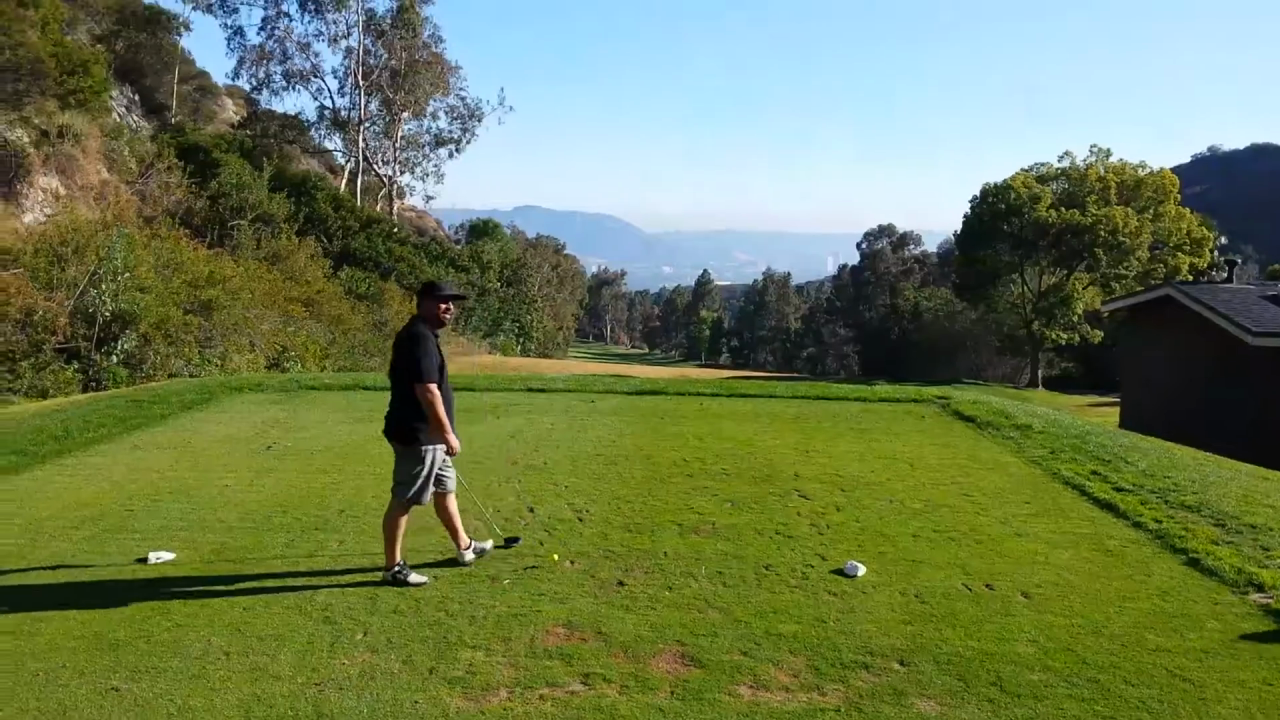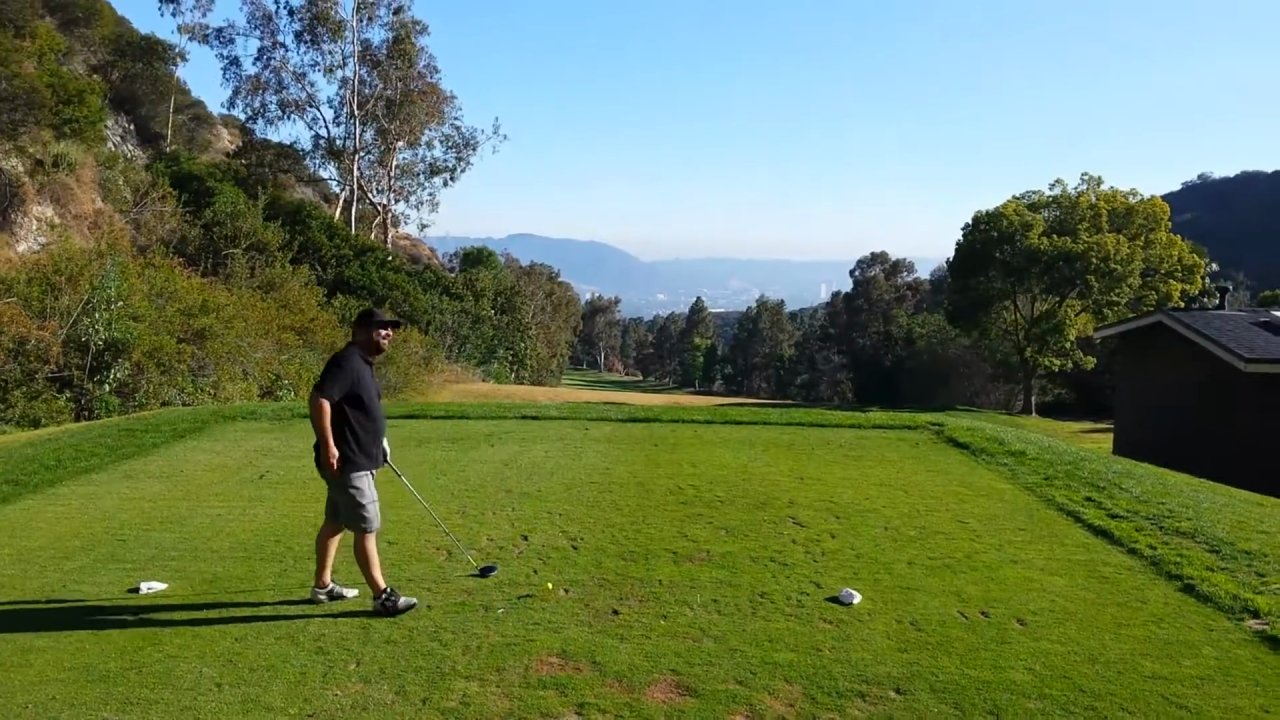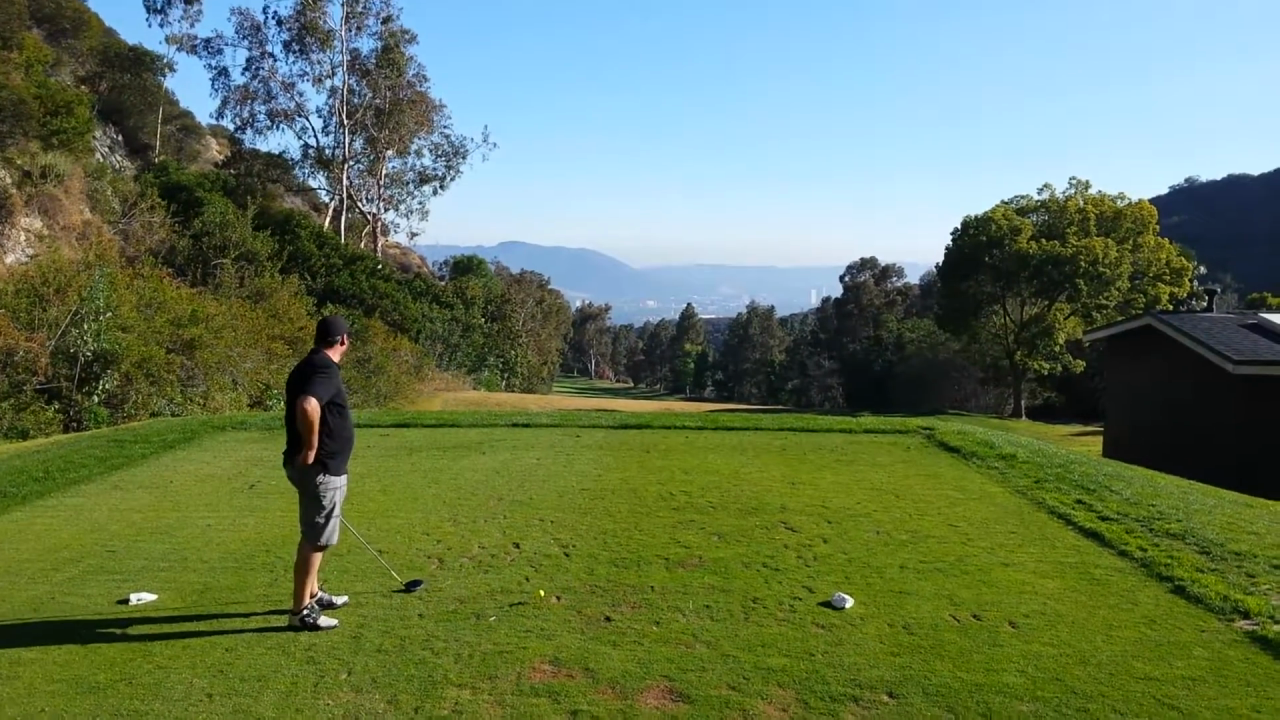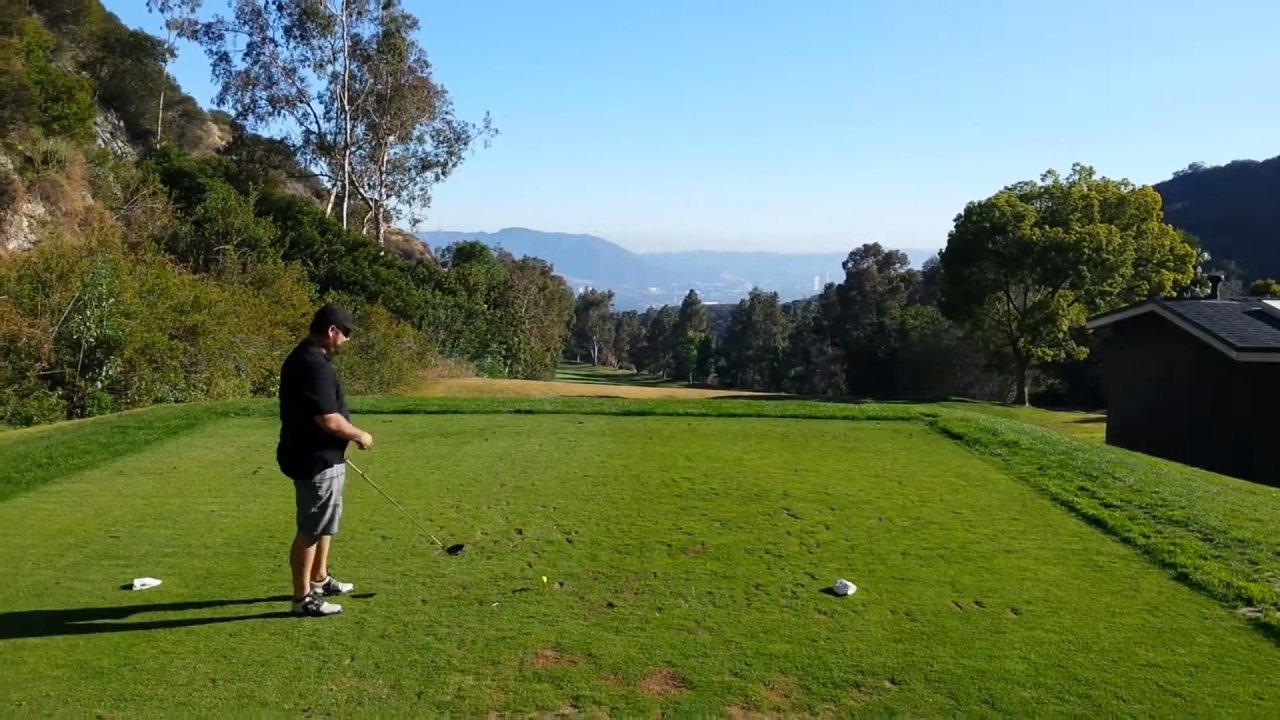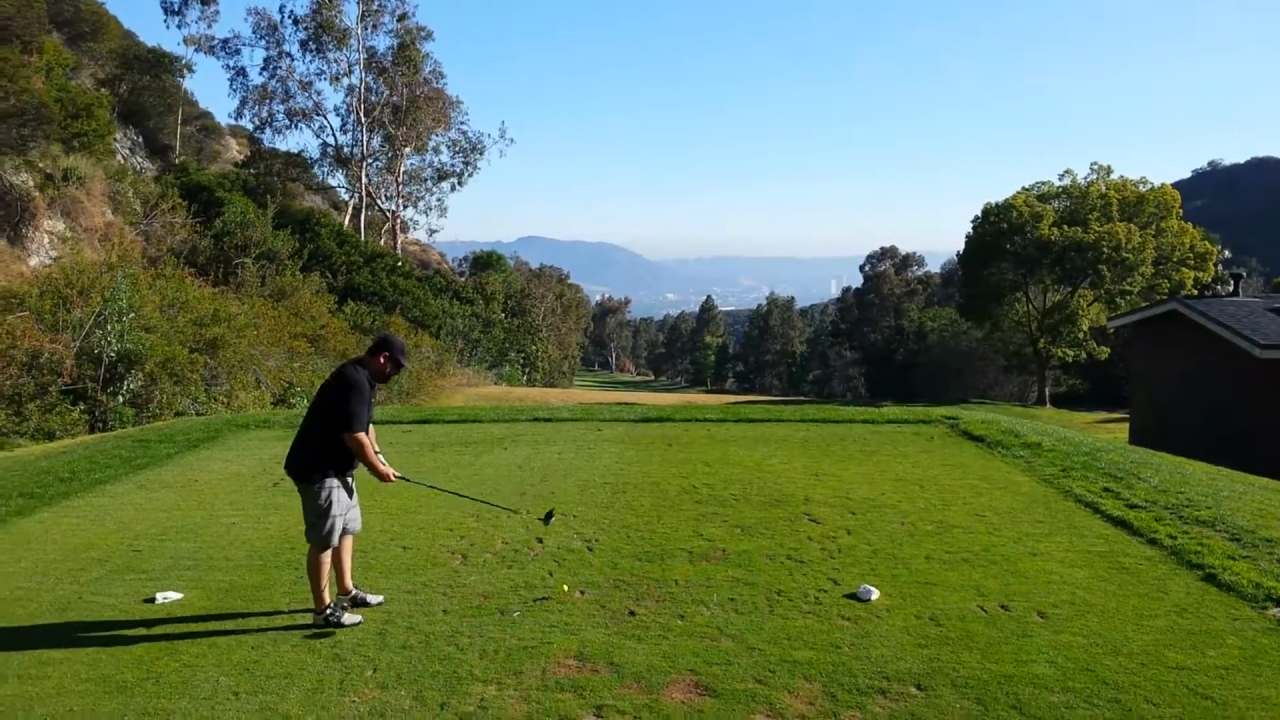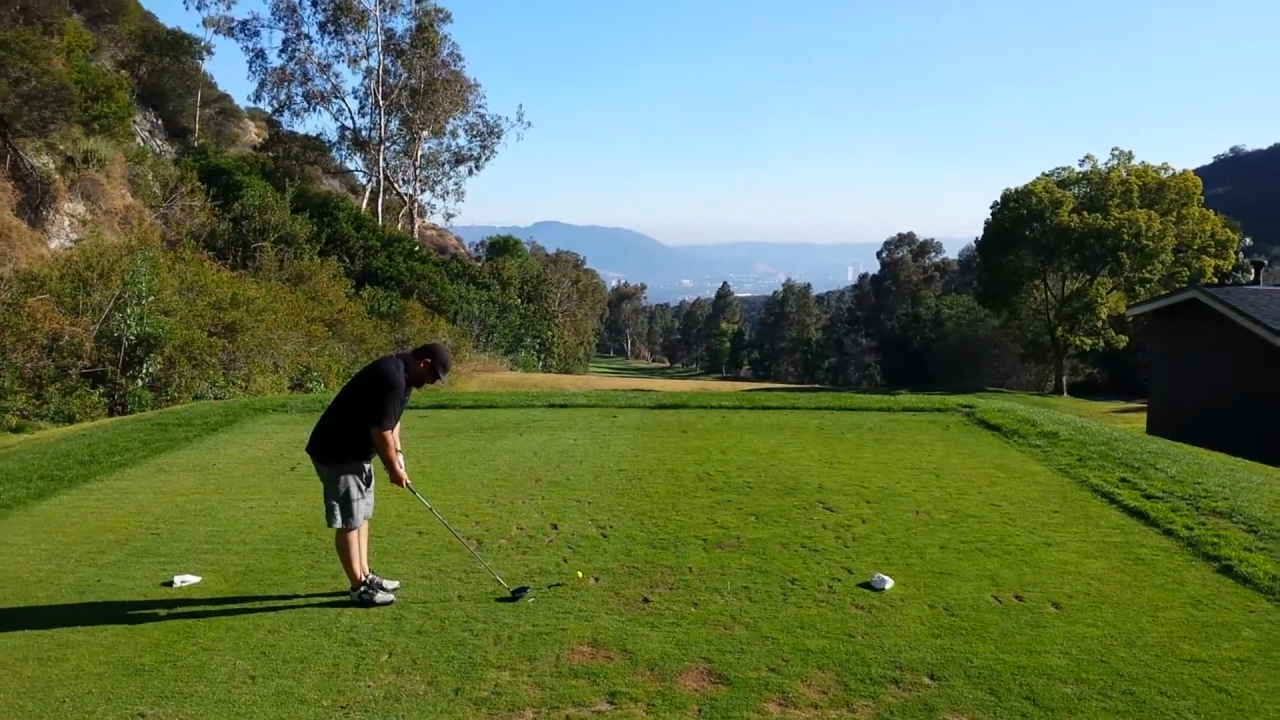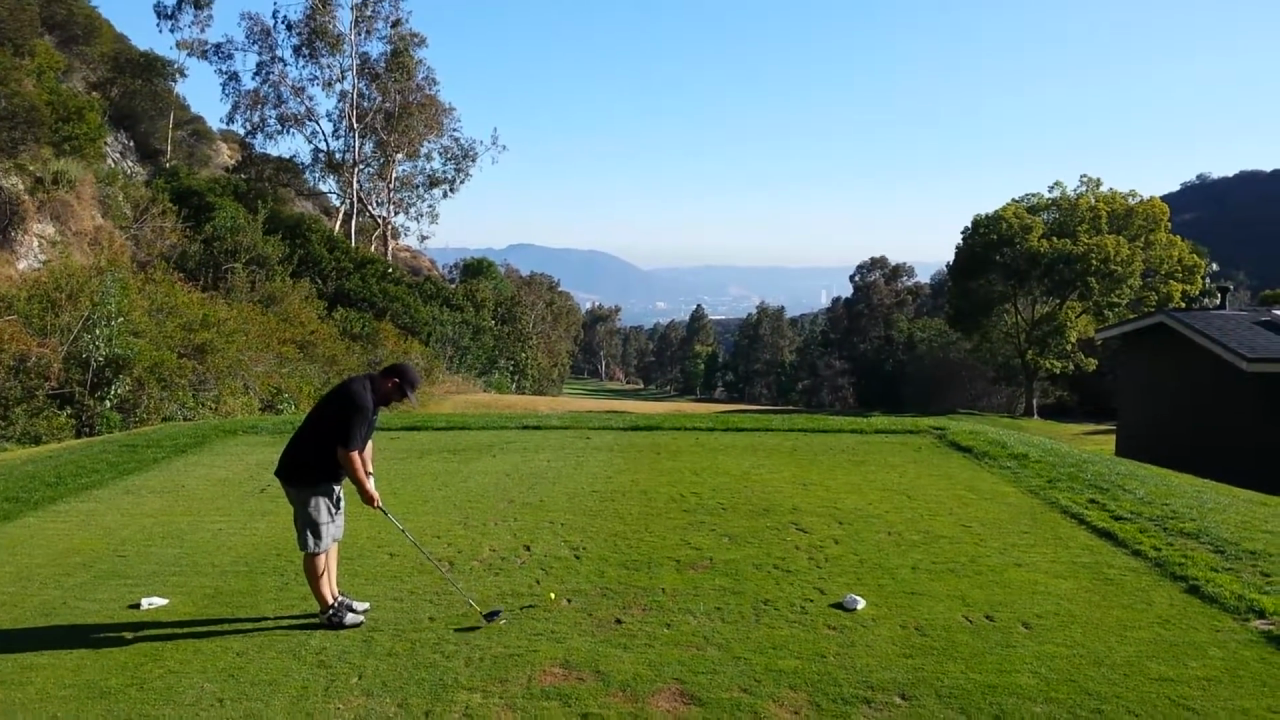
dt=0.7s
person 1, frame 1
left shoulder: (419, 333)
right shoulder: (420, 338)
right elbow: (427, 391)
right wrist: (447, 432)
left hip: (426, 433)
right hip: (416, 435)
left knee: (444, 488)
right knee: (404, 499)
left ankle: (464, 546)
right ankle: (393, 567)
person 1, frame 2
left shoulder: (364, 363)
right shoulder: (347, 362)
right elbow: (319, 401)
left wrist: (379, 444)
right wrist: (328, 446)
left hip: (356, 460)
right hip: (348, 462)
left knee: (335, 522)
right knee: (366, 527)
left ankle: (323, 586)
right ankle: (383, 595)
person 1, frame 3
left shoulder: (309, 366)
right shoulder: (325, 369)
left elbow: (303, 408)
right elbow: (307, 406)
right wrist: (310, 448)
left hip: (317, 467)
right hip: (321, 468)
left knee: (314, 535)
right knee: (316, 539)
left ankle: (312, 594)
right ankle: (301, 610)
person 1, frame 4
left shoulder: (304, 357)
right shoulder: (314, 365)
right elbow: (329, 420)
left wrist: (348, 433)
right wrist: (360, 435)
left hip: (318, 455)
right hip: (315, 459)
left knee: (325, 521)
right knee: (311, 529)
left ankle: (319, 579)
right ankle: (302, 598)
person 1, frame 5
left shoulder: (361, 378)
right shoulder: (354, 382)
left elbow: (365, 425)
right elbow: (355, 437)
left wrist: (377, 455)
right wrist: (378, 469)
left hip: (336, 468)
right hip: (319, 470)
left knee: (346, 529)
right knee: (324, 540)
left ankle: (346, 592)
right ankle: (323, 610)
person 1, frame 6
left shoulder: (398, 370)
right shoulder: (392, 377)
left elbow: (391, 420)
right elbow: (380, 431)
left wrist: (397, 453)
right wrist: (394, 469)
left hip: (355, 451)
right hip: (337, 452)
left knee: (361, 514)
right knee: (348, 520)
left ankle: (365, 575)
right ankle: (359, 587)
person 1, frame 7
left shoulder: (367, 392)
right shoulder: (358, 398)
left elbow: (363, 439)
right elbow: (347, 452)
left wrist: (369, 475)
right wrist: (365, 489)
left hip: (326, 474)
right hip: (307, 475)
left knee: (330, 537)
right knee: (317, 543)
left ankle: (335, 598)
right ankle: (328, 609)
